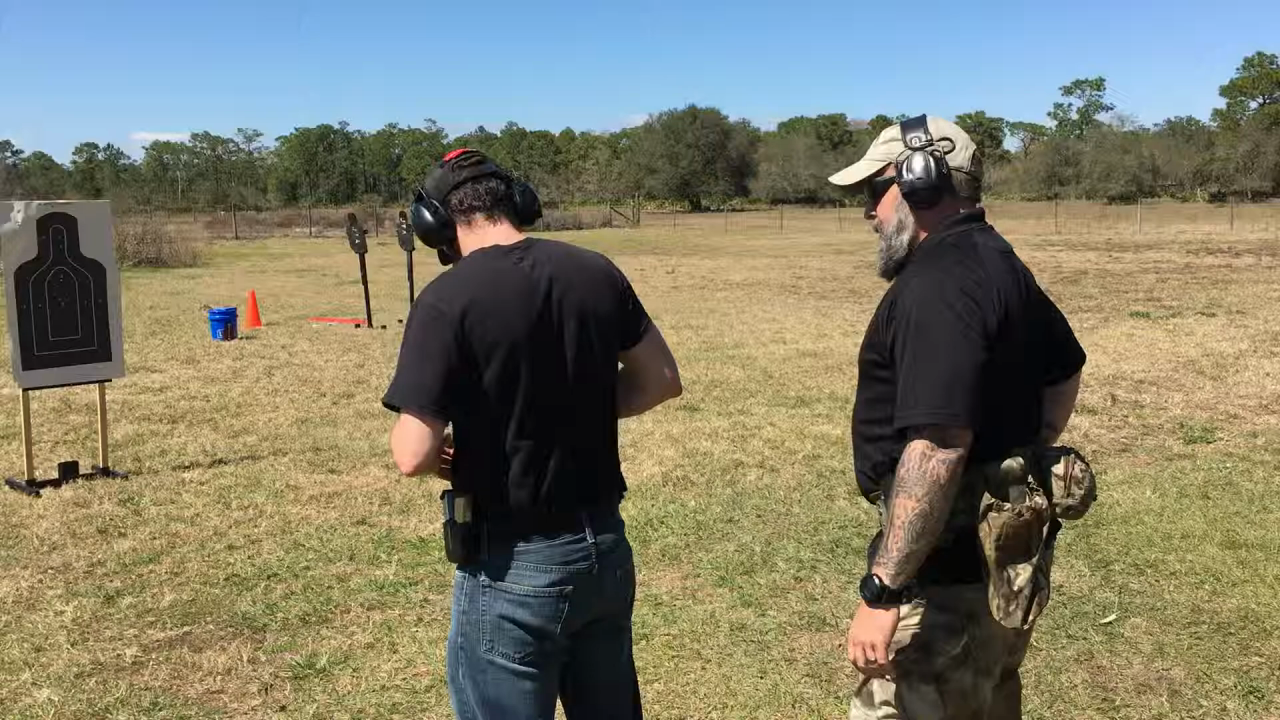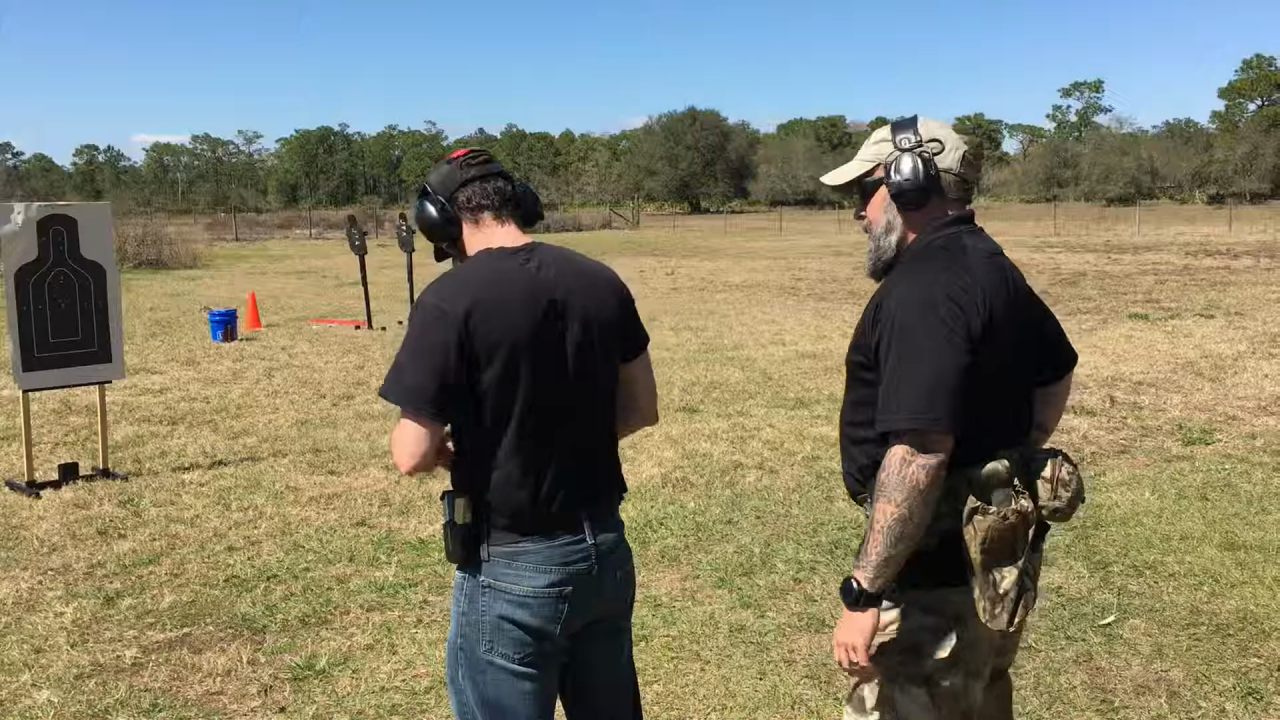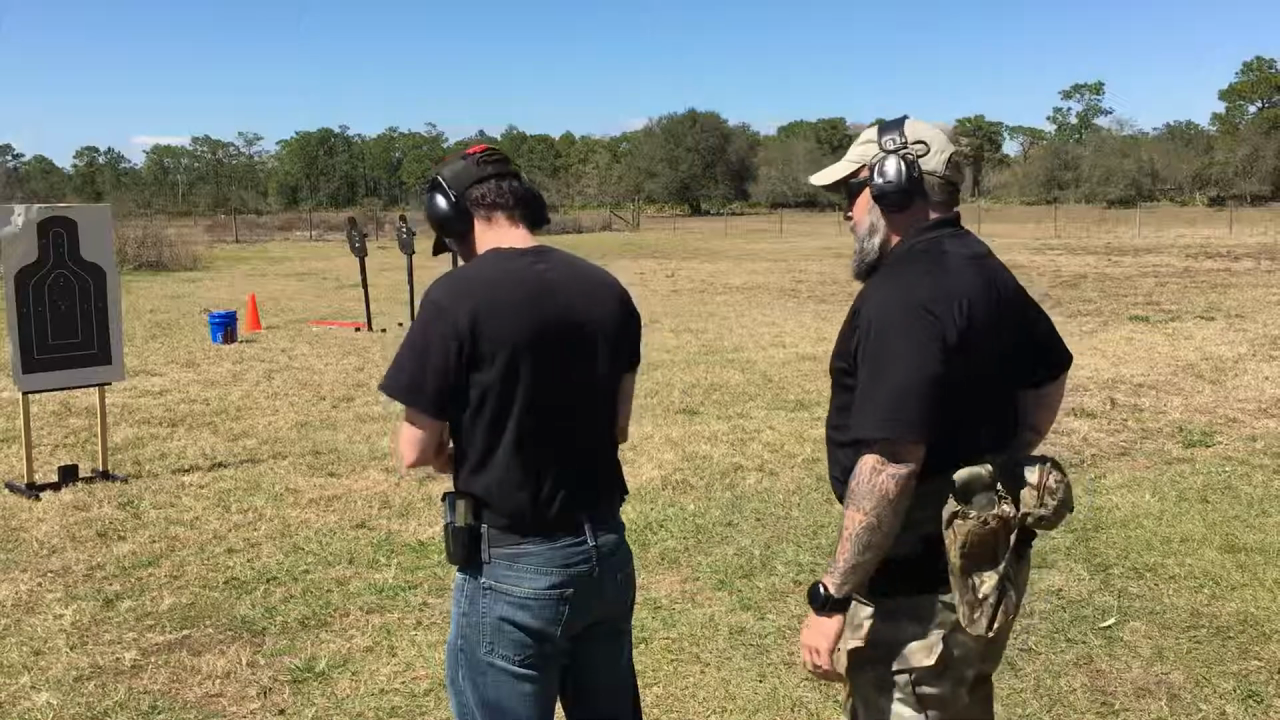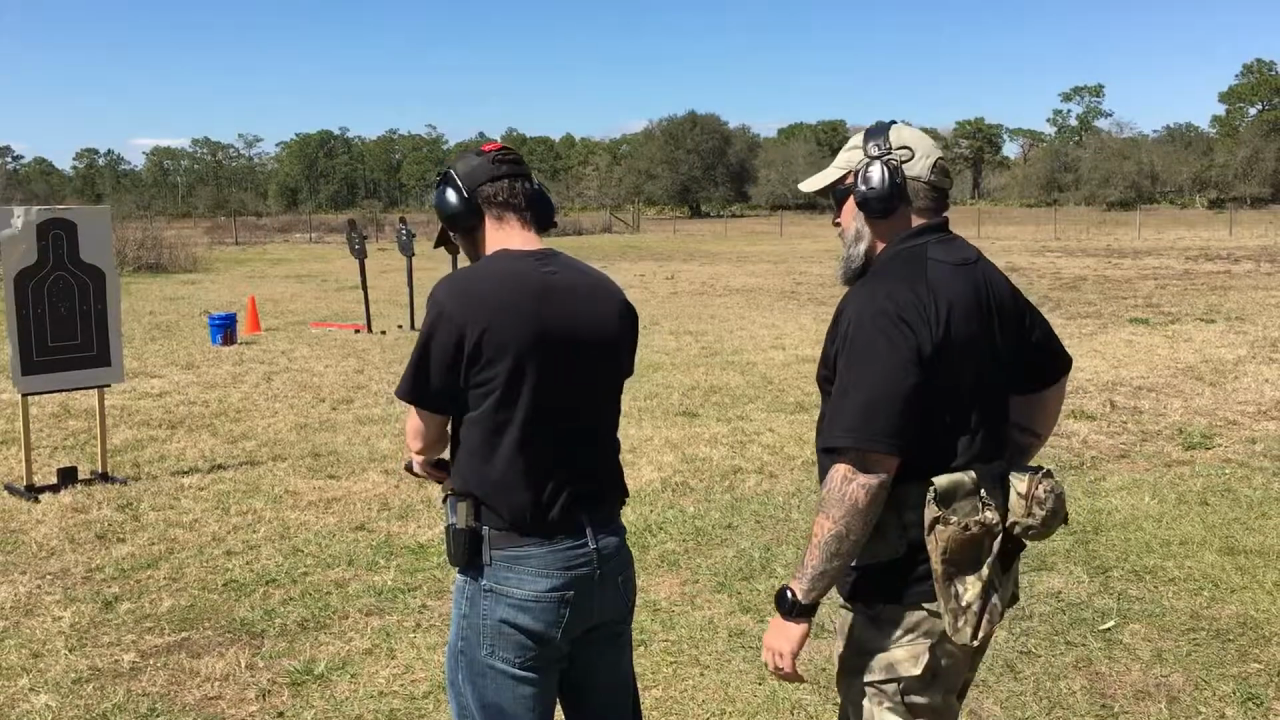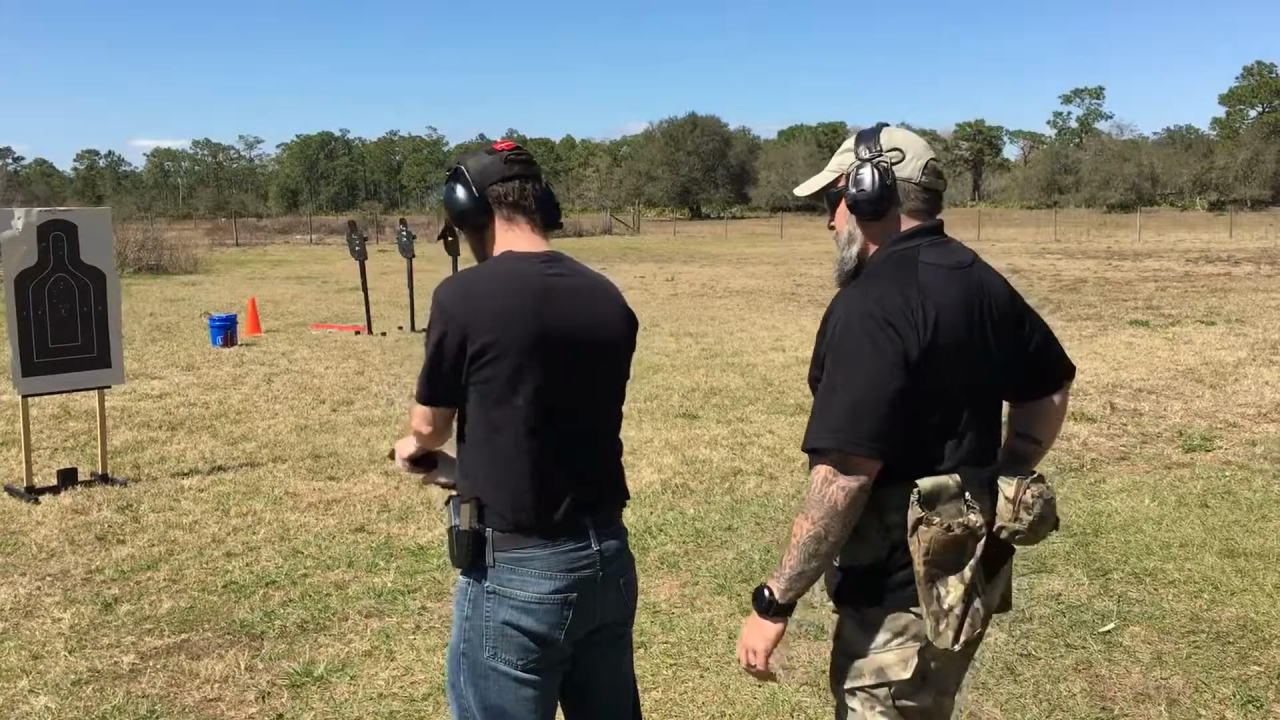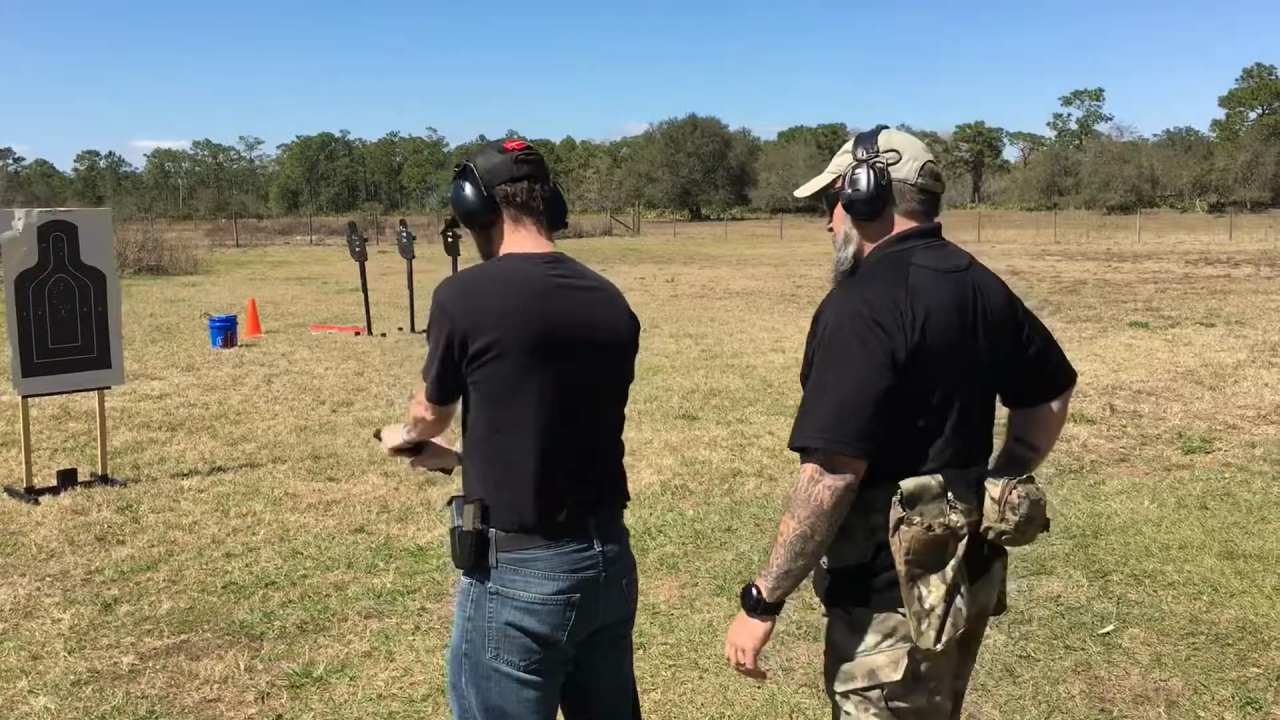
dt=0.1s
person 1, frame 1
left shoulder: (937, 285)
right shoulder: (1001, 266)
left elbow: (936, 447)
right elbow: (1062, 372)
left wrist: (881, 590)
left hip: (950, 563)
person 1, frame 2
left shoulder: (922, 289)
right shoulder: (992, 267)
left elbow: (919, 451)
right elbow: (1054, 372)
left wrist: (863, 593)
left hip: (936, 565)
person 1, frame 3
left shoulder: (902, 294)
right shoulder: (986, 272)
left elbow: (891, 459)
right elbow: (1048, 374)
left wrist: (830, 599)
left hip: (926, 574)
person 1, frame 4
left shoulder: (882, 302)
right shoulder: (980, 275)
left elbow: (864, 468)
right elbow: (1047, 378)
left wrist: (797, 603)
left hip: (913, 580)
person 1, frame 5
left shoulder: (872, 305)
right shoulder: (982, 281)
left elbow: (846, 471)
right elbow: (1050, 385)
left wrist: (774, 602)
left hip: (903, 582)
right hip: (974, 559)
person 1, frame 6
left shoulder: (863, 305)
right shoulder: (980, 284)
left elbow: (833, 470)
right elbow: (1051, 390)
left wrist: (762, 600)
left hip: (893, 583)
right hip: (967, 559)
person 2, frame 1
left shoulder: (450, 297)
right shoulder: (596, 273)
left elbow: (414, 455)
right elbow: (660, 382)
left wrist: (428, 444)
left hip: (513, 566)
right hip: (605, 547)
person 2, frame 2
left shoulder: (452, 297)
right shoulder: (597, 280)
left elbow: (411, 455)
right elbow: (641, 407)
left wrist: (454, 448)
left hip: (512, 566)
right hip: (604, 548)
person 2, frame 3
left shoulder: (456, 296)
right shoulder: (605, 290)
left elbow: (417, 451)
left wrist: (457, 451)
left hip: (512, 567)
right hip: (604, 552)
person 2, frame 4
left shoulder: (461, 296)
right shoulder: (608, 296)
left elbow: (423, 440)
left wrist: (441, 461)
left hip: (511, 569)
right hip: (605, 554)
person 2, frame 5
left shoulder: (465, 296)
right shoulder: (609, 301)
left elbow: (431, 425)
left wrist: (417, 446)
left hip: (516, 571)
right hip: (607, 557)
person 2, frame 6
left shoulder: (466, 295)
right shoulder: (612, 303)
left elbow: (430, 416)
left wrist: (407, 434)
left hip: (518, 572)
right hip: (608, 558)
